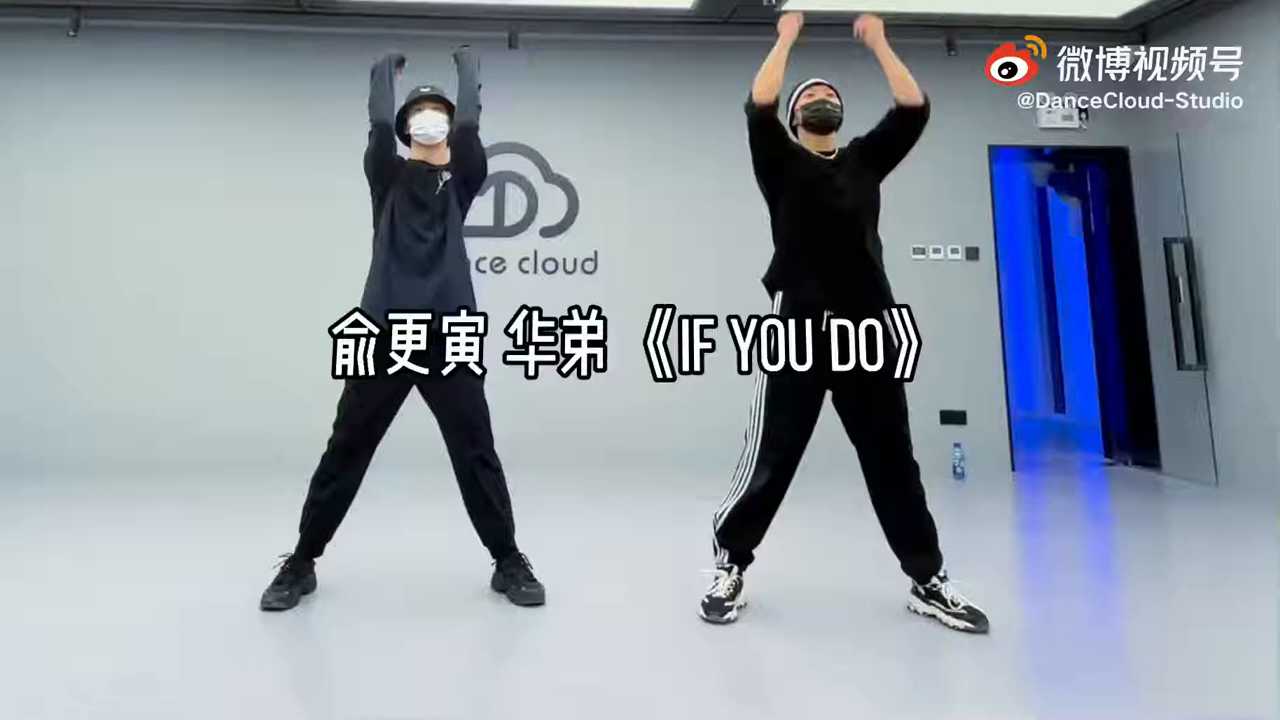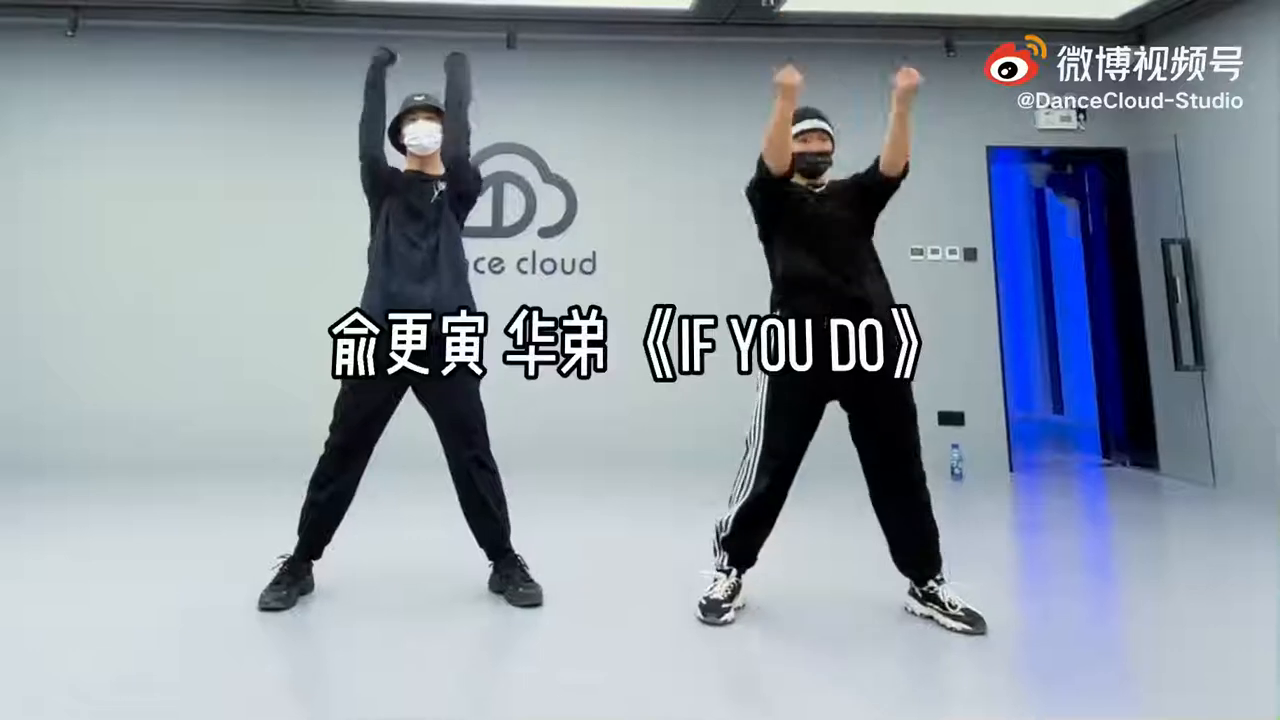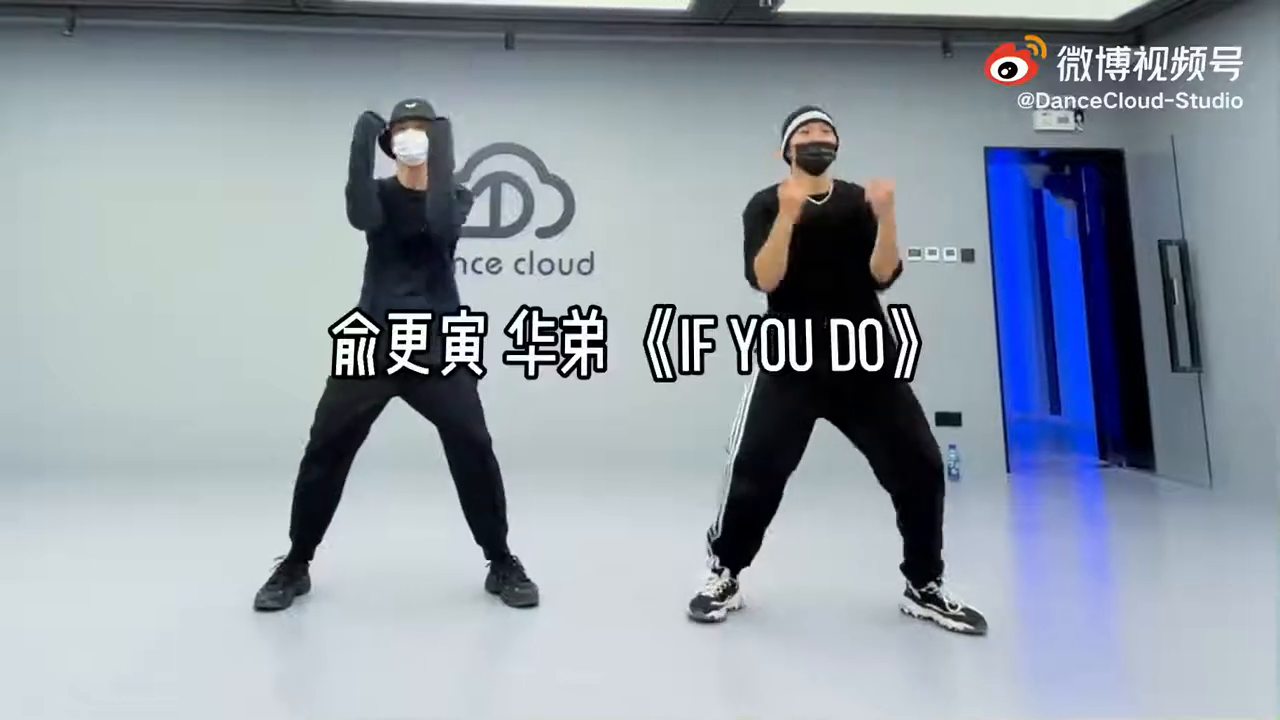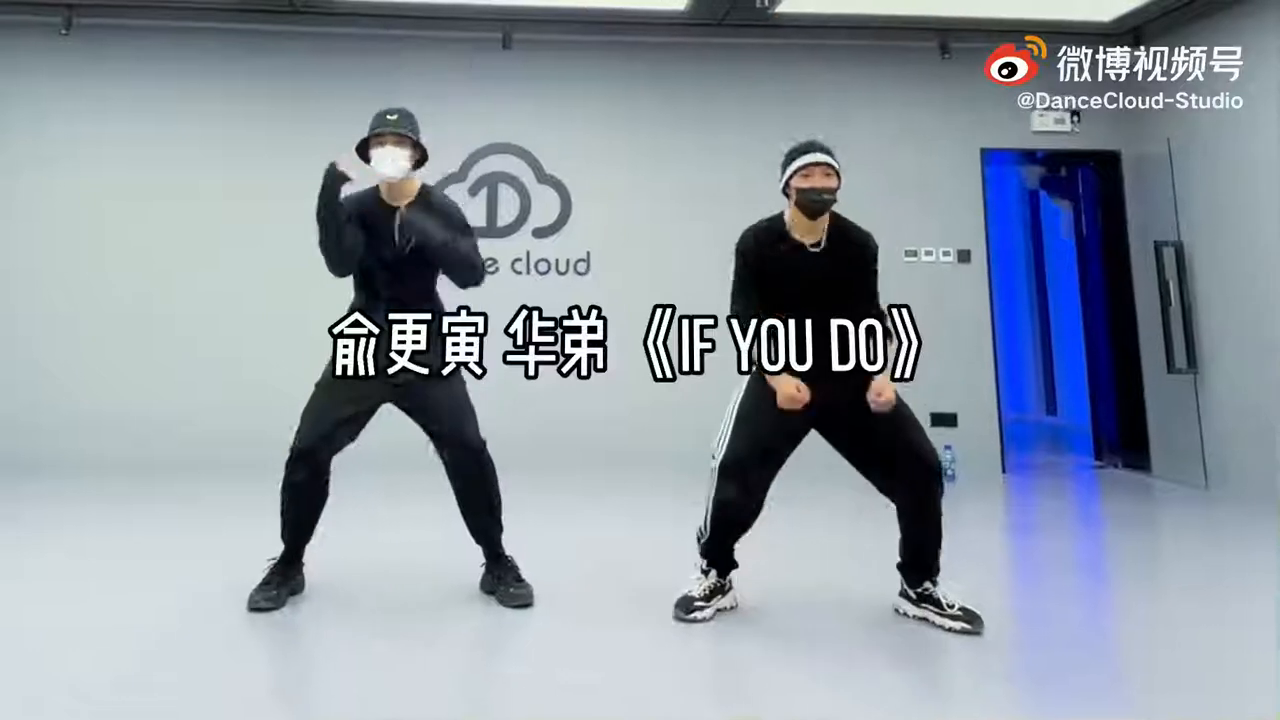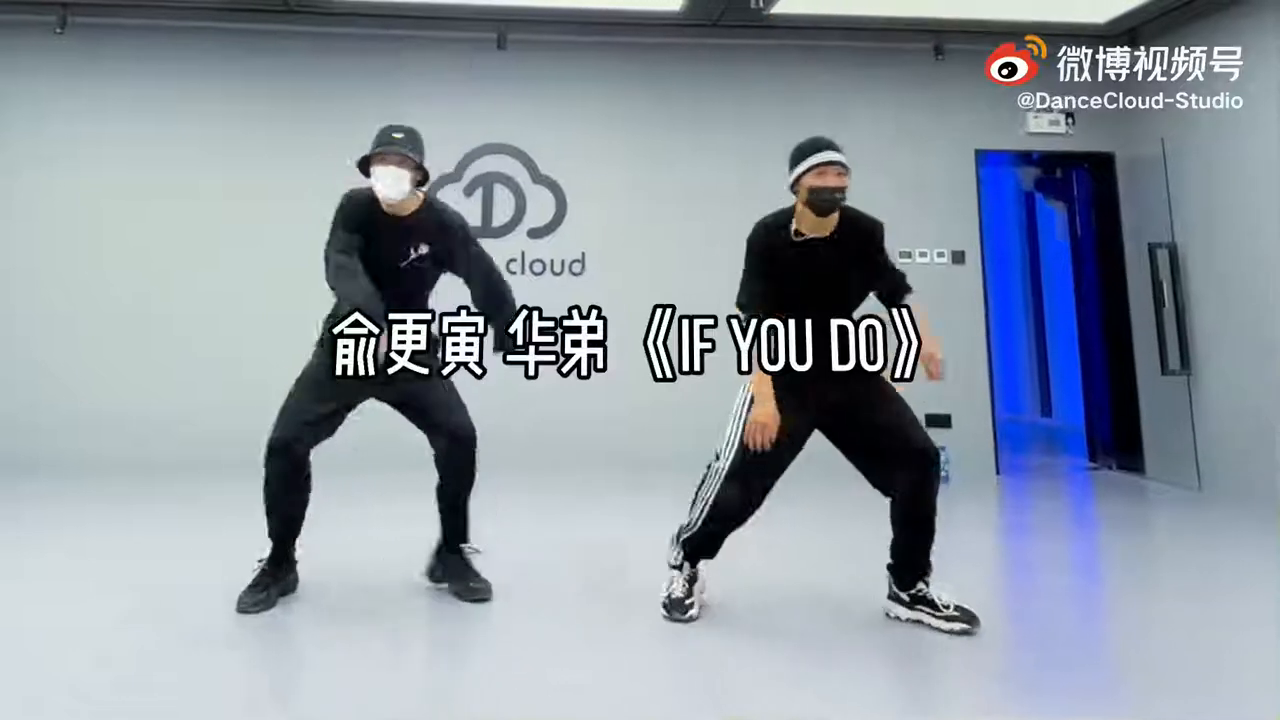
dt=0.2s
person 1, frame 1
left shoulder: (865, 159)
right shoulder: (779, 160)
left elbow: (912, 108)
right elbow: (759, 103)
left wrist: (878, 43)
right wrist: (787, 37)
left hip: (866, 330)
right hip: (799, 326)
left knee: (892, 457)
right knee: (770, 456)
left ankle: (928, 581)
right ankle: (730, 568)
person 1, frame 2
left shoulder: (855, 191)
right shoulder: (770, 185)
left elbow: (892, 170)
right elbow: (776, 166)
left wrist: (901, 105)
right wrist: (782, 110)
left knee: (898, 464)
right knee: (770, 464)
left ankle: (925, 585)
right ankle: (730, 573)
person 1, frame 3
left shoulder: (860, 205)
right shoulder: (764, 206)
left elbow: (881, 275)
right elbow: (766, 281)
left wrist: (886, 217)
right wrist: (787, 218)
left hip: (861, 361)
right hip: (791, 364)
left knee: (921, 466)
right knee: (754, 465)
left ankle: (924, 586)
right ankle: (725, 575)
person 1, frame 4
left shoulder: (857, 245)
right shoulder: (756, 244)
left elbow: (870, 322)
right elbow: (750, 326)
left wrist: (883, 377)
right wrist: (781, 379)
left hip: (846, 377)
right hip: (779, 377)
left knee: (921, 468)
right knee: (735, 469)
left ankle: (919, 587)
right ankle: (715, 577)
person 1, frame 5
left shoulder: (866, 230)
right shoulder: (767, 236)
left elbow: (889, 285)
right elbow: (757, 319)
left wrist: (925, 340)
right wrist: (764, 398)
left hip: (847, 371)
right hip: (787, 372)
left knee: (915, 462)
right knee: (736, 466)
left ankle: (909, 588)
right ankle: (685, 565)
person 2, frame 1
left shoulder: (464, 178)
right shoulder: (388, 176)
left elbow: (469, 130)
right elbow: (378, 130)
left wrist: (467, 69)
right wrist: (384, 72)
left hip: (449, 333)
right hip: (385, 332)
left knee: (476, 454)
right knee: (346, 451)
left ankle: (509, 562)
right ankle: (301, 563)
person 2, frame 2
left shoulder: (462, 181)
right shoulder: (386, 182)
left elbow: (459, 150)
right elbow: (371, 152)
left wrist: (459, 79)
right wrist: (376, 76)
left hip: (445, 340)
right hip: (380, 338)
left knee: (471, 453)
right knee: (345, 452)
left ankle: (505, 564)
right ankle: (300, 564)
person 2, frame 3
left shoulder: (455, 196)
right shoulder: (379, 193)
left elbow: (442, 229)
right elbow: (360, 218)
left wrist: (441, 153)
right wrist: (361, 144)
left hip: (437, 346)
right hip: (373, 343)
left knee: (473, 446)
right knee: (326, 449)
left ankle: (501, 564)
right ankle: (295, 565)
person 2, frame 4
left shoulder: (441, 211)
right shoulder: (356, 208)
left elbow: (470, 271)
right elbow: (340, 265)
left wrist: (426, 234)
right wrist: (328, 195)
left hip: (424, 357)
left knee: (469, 449)
right knee: (308, 451)
left ankle: (498, 564)
right ankle: (289, 566)
person 2, frame 5
left shoulder: (444, 224)
right shoulder: (354, 208)
left elbow: (488, 281)
right elbow: (342, 269)
left wrist: (510, 341)
right wrist: (368, 314)
left hip: (410, 356)
right hip: (345, 348)
left knee: (458, 436)
right knee: (286, 444)
left ankle: (452, 554)
right ankle: (280, 564)
